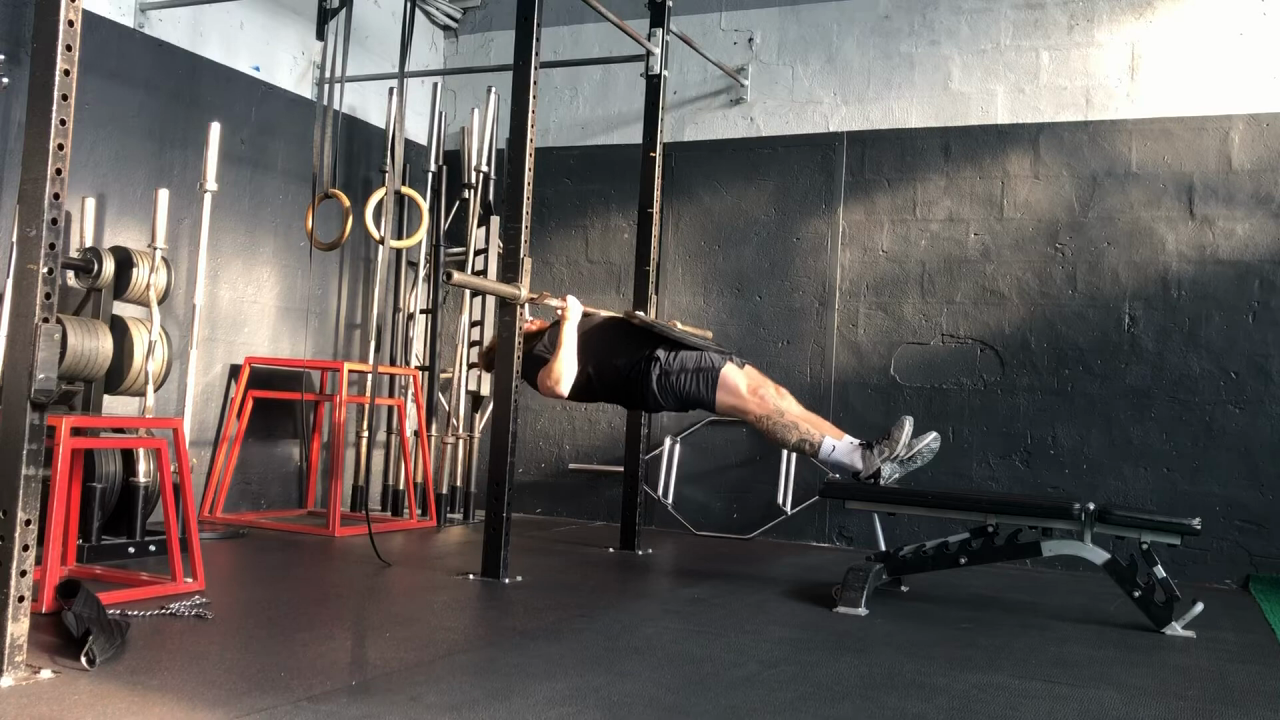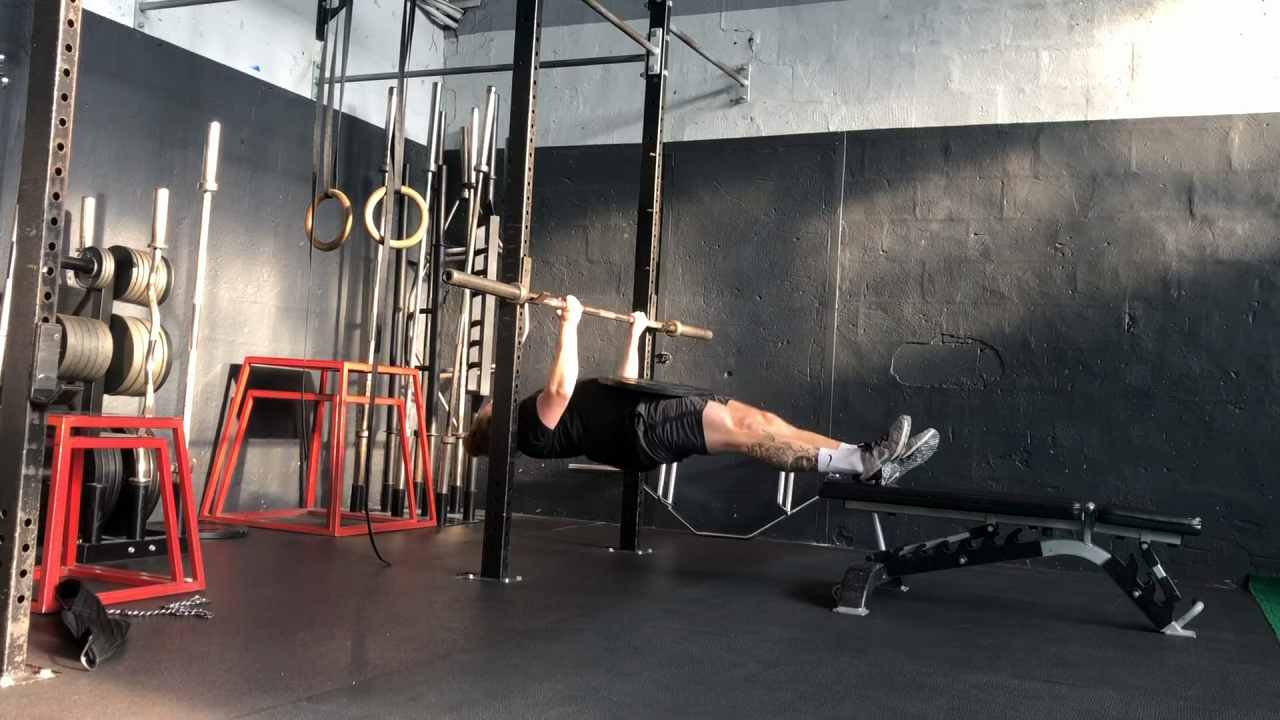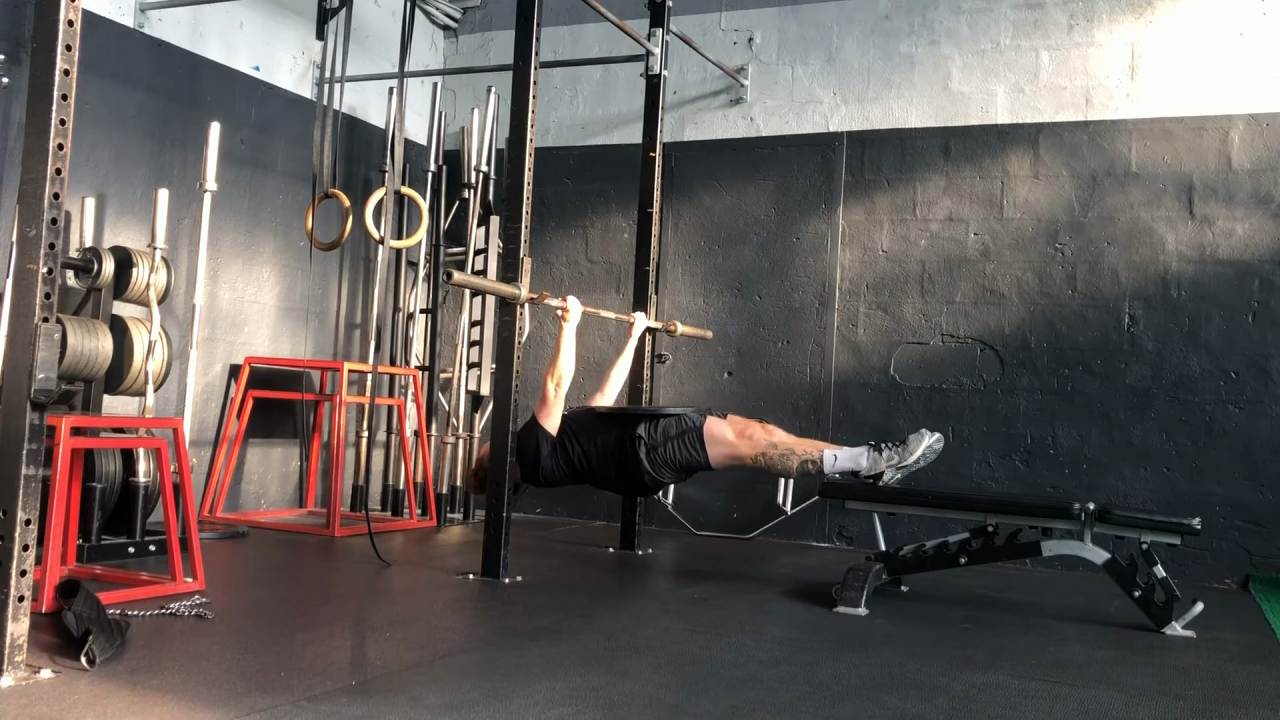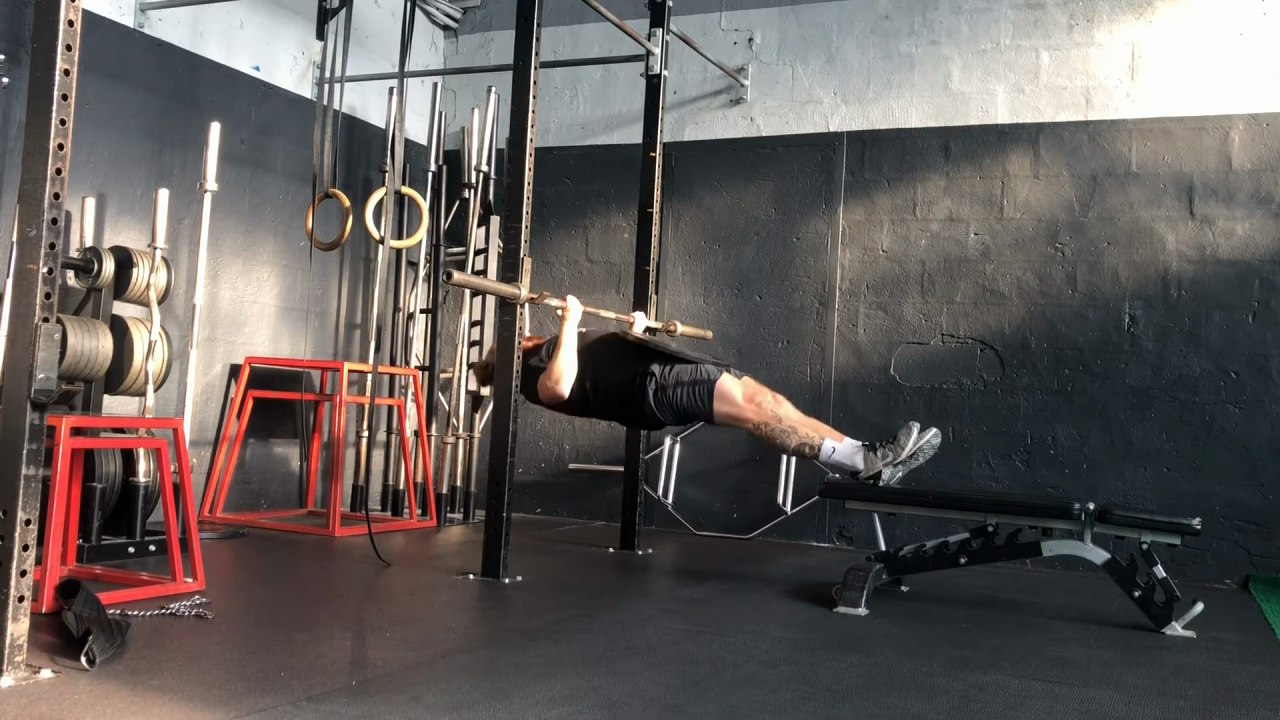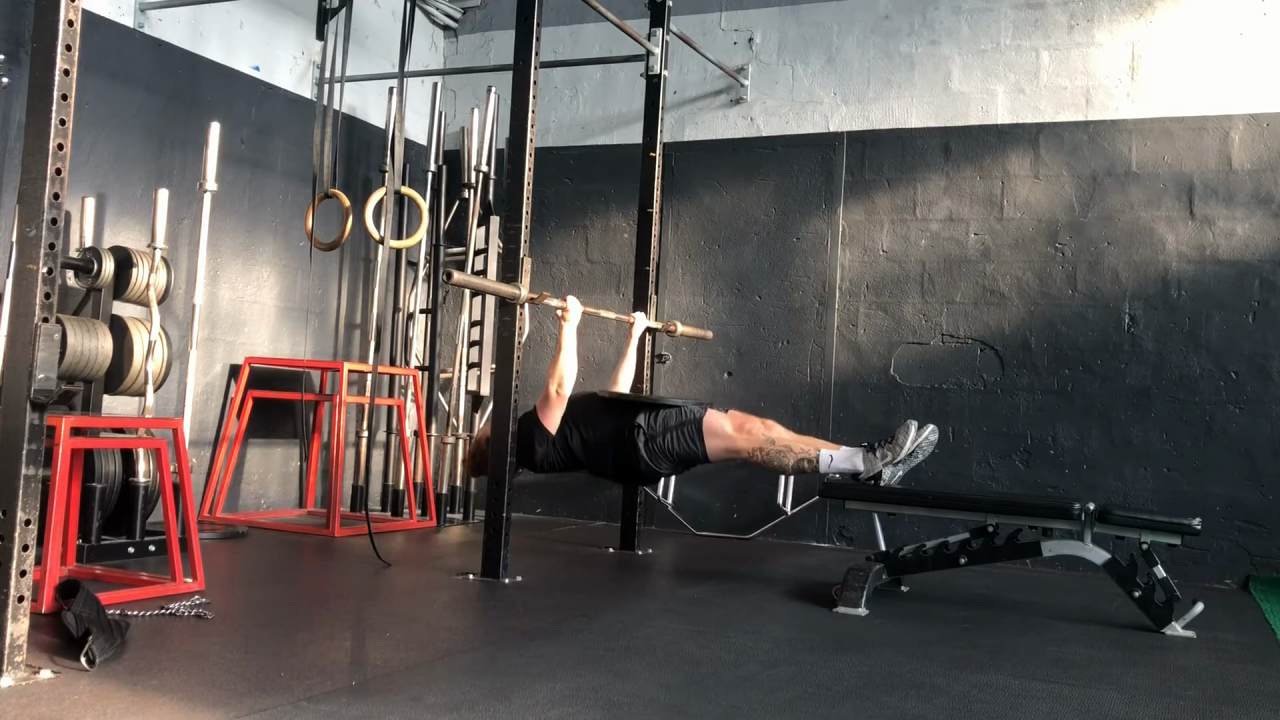
dt=1s
person 1, frame 1
left shoulder: (555, 341)
right shoulder: (536, 358)
right elbow: (560, 384)
left wrist: (640, 326)
right wrist: (569, 322)
left hip: (663, 356)
right hip: (653, 371)
left knee: (770, 394)
right knee: (756, 399)
left ankle: (867, 456)
right ankle: (863, 461)
person 1, frame 2
left shoulder: (537, 415)
right shoulder: (531, 430)
left elbow: (623, 390)
right elbow: (561, 388)
left wrist: (635, 336)
right wrist: (568, 325)
left hip: (643, 413)
right hip: (639, 428)
left knee: (758, 420)
right knee: (742, 428)
left ankle: (870, 460)
right ankle: (865, 463)
person 1, frame 3
left shoulder: (540, 445)
right shoulder: (532, 450)
left elbow: (605, 398)
right elbow: (556, 387)
left wrist: (632, 338)
right wrist: (568, 326)
left hip: (645, 438)
right hip: (641, 450)
left knee: (755, 432)
right knee: (745, 441)
left ankle: (870, 462)
right ankle: (870, 463)
person 1, frame 4
left shoulder: (548, 357)
right shoulder: (531, 373)
right elbow: (561, 387)
left wrist: (635, 331)
right wrist: (568, 323)
left hip: (654, 372)
right hip: (648, 386)
left knee: (762, 398)
right knee: (752, 406)
left ankle: (868, 459)
right ankle: (864, 460)
person 1, frame 5
left shoulder: (551, 431)
right shoulder: (531, 441)
left elbow: (616, 394)
right elbow: (559, 389)
left wrist: (634, 338)
right wrist: (568, 327)
left hip: (640, 428)
right hip: (638, 440)
left knee: (754, 427)
right knee: (743, 434)
left ankle: (868, 462)
right ankle: (867, 464)
